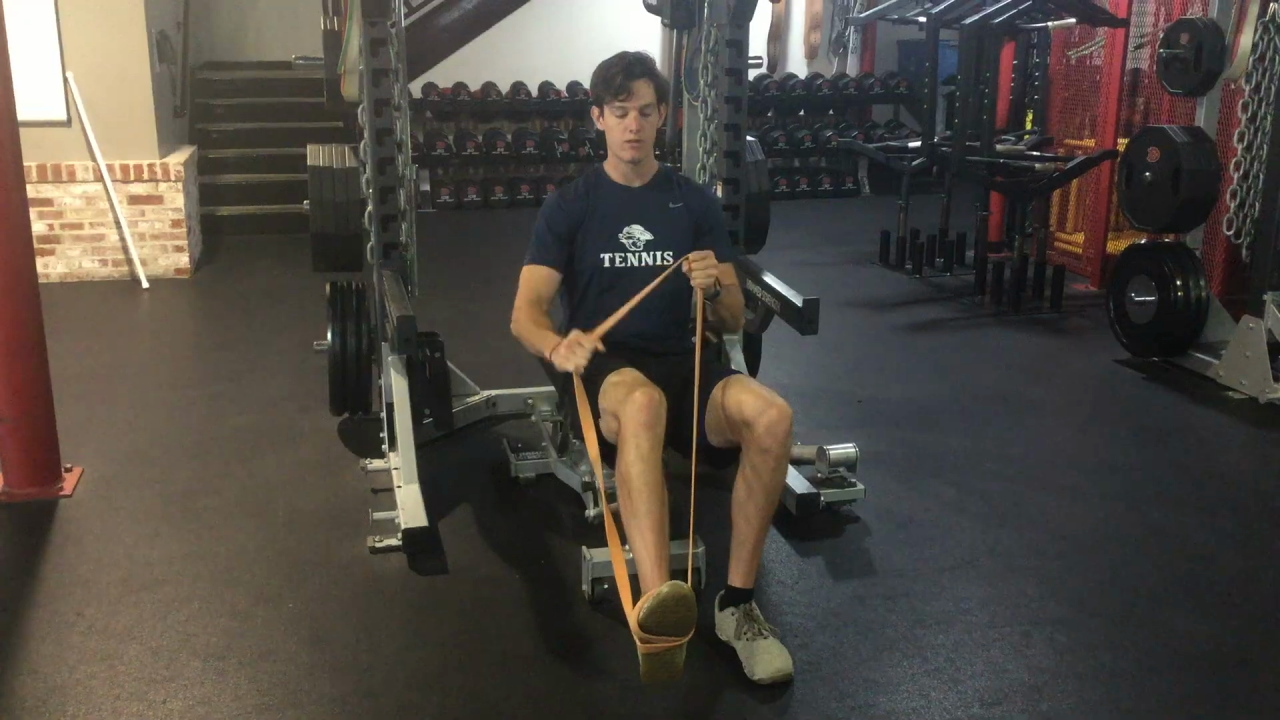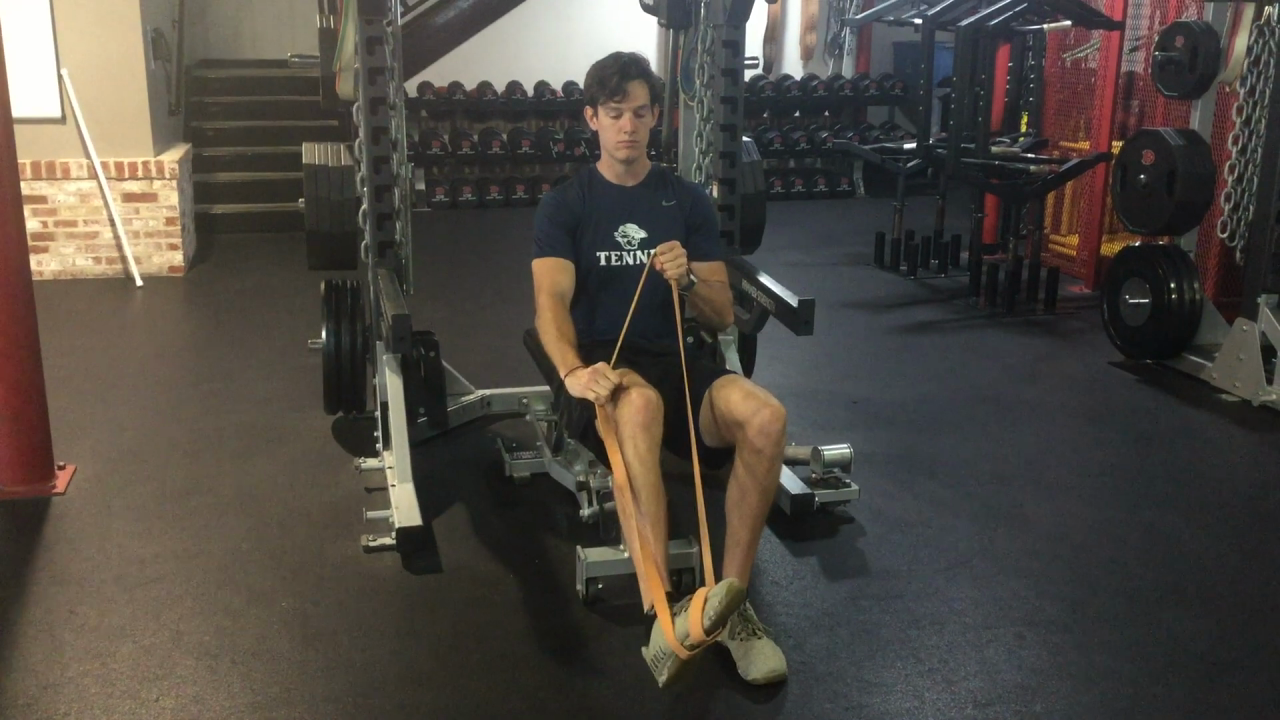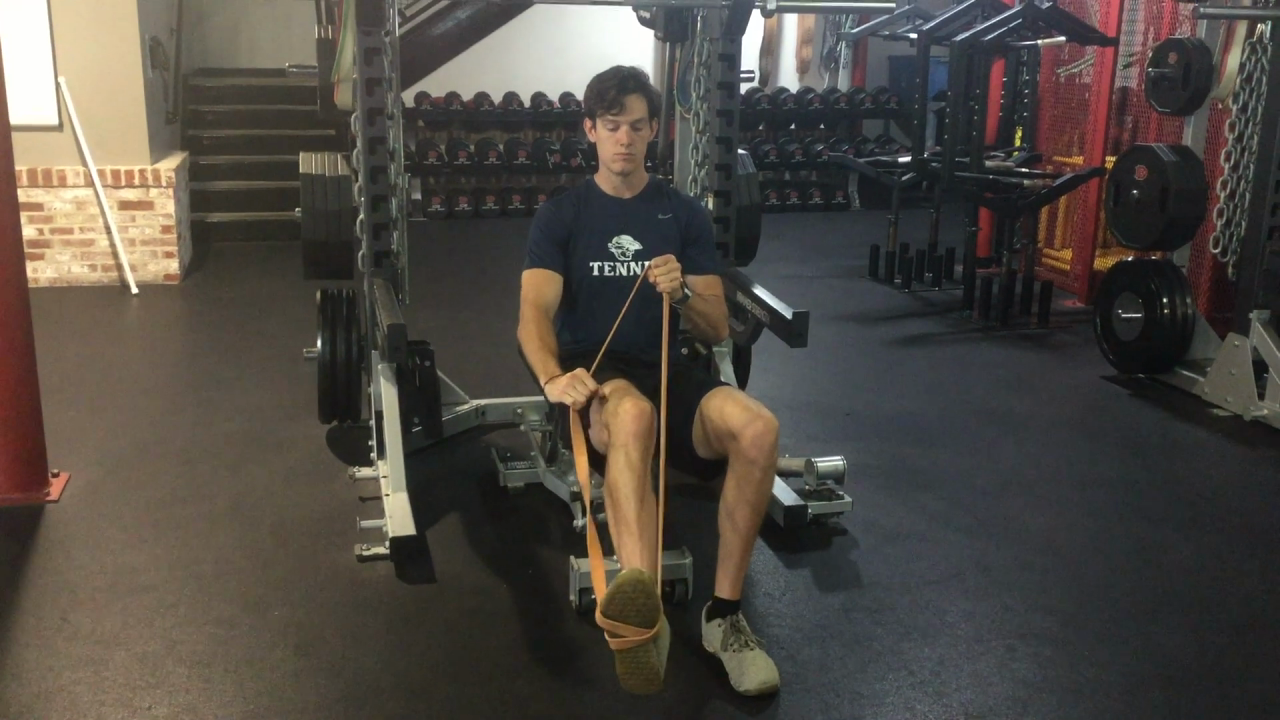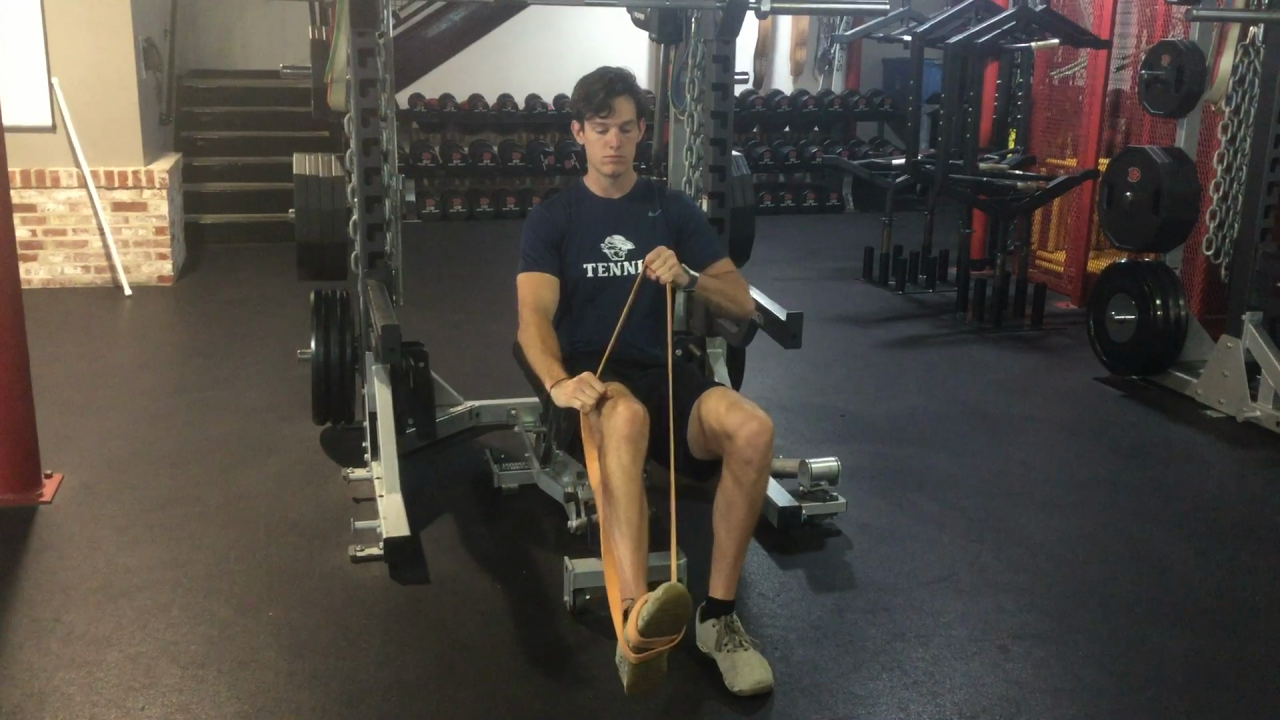
dt=1s
person 1, frame 1
left shoulder: (695, 202)
right shoulder: (568, 206)
left elbow: (732, 320)
right elbow: (525, 311)
left wrist: (713, 287)
right wrist: (556, 346)
left hip: (679, 360)
right hip: (603, 370)
left knee: (771, 417)
right knee: (642, 403)
left ankle: (738, 602)
right ankle: (657, 604)
person 1, frame 2
left shoulder: (688, 200)
right shoulder: (563, 205)
left elbow: (721, 316)
right elbow: (551, 301)
left wrist: (687, 280)
right wrist: (574, 371)
left hip: (674, 358)
right hip: (604, 366)
left knee: (765, 418)
right knee: (639, 404)
left ankle: (733, 602)
right ankle: (667, 614)
person 1, frame 3
left shoulder: (685, 213)
right shoulder: (560, 215)
left elbow: (717, 330)
right elbow: (535, 312)
left wrist: (682, 293)
right wrist: (552, 376)
left hip: (667, 369)
right hip: (594, 375)
left knee: (759, 430)
right knee: (634, 414)
left ankle: (724, 614)
right ankle: (643, 616)
person 1, frame 4
left shoulder: (673, 209)
right shoulder: (550, 218)
left elbow: (742, 303)
right elbow: (534, 316)
left wrist: (687, 277)
right wrist: (558, 382)
left hip: (659, 371)
right hip: (589, 377)
left knee: (753, 430)
right knee: (624, 417)
left ankle: (719, 614)
right ankle: (637, 620)
